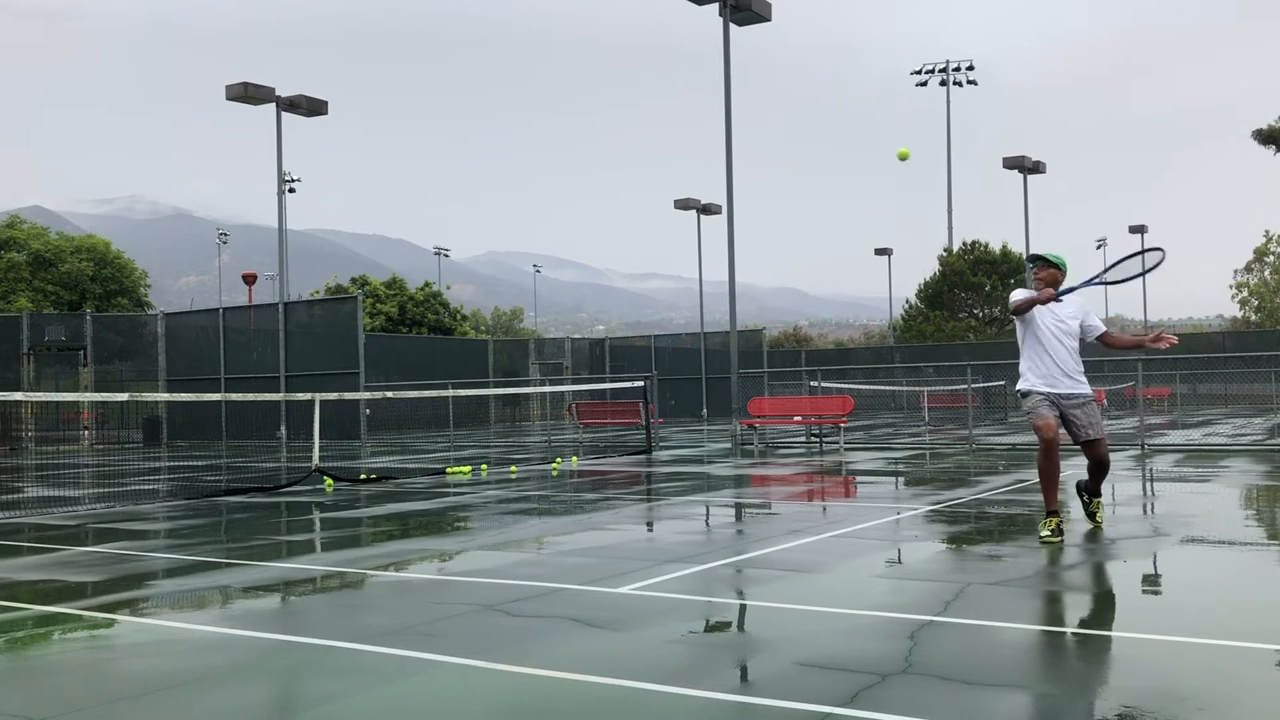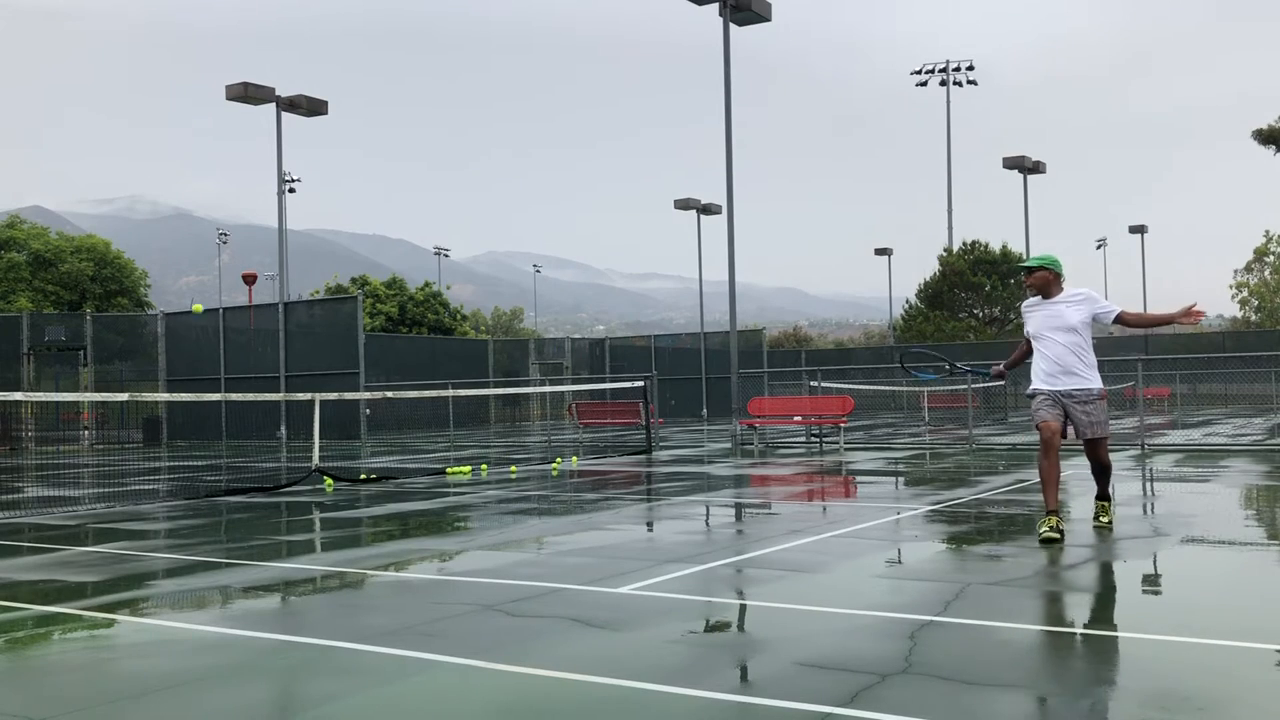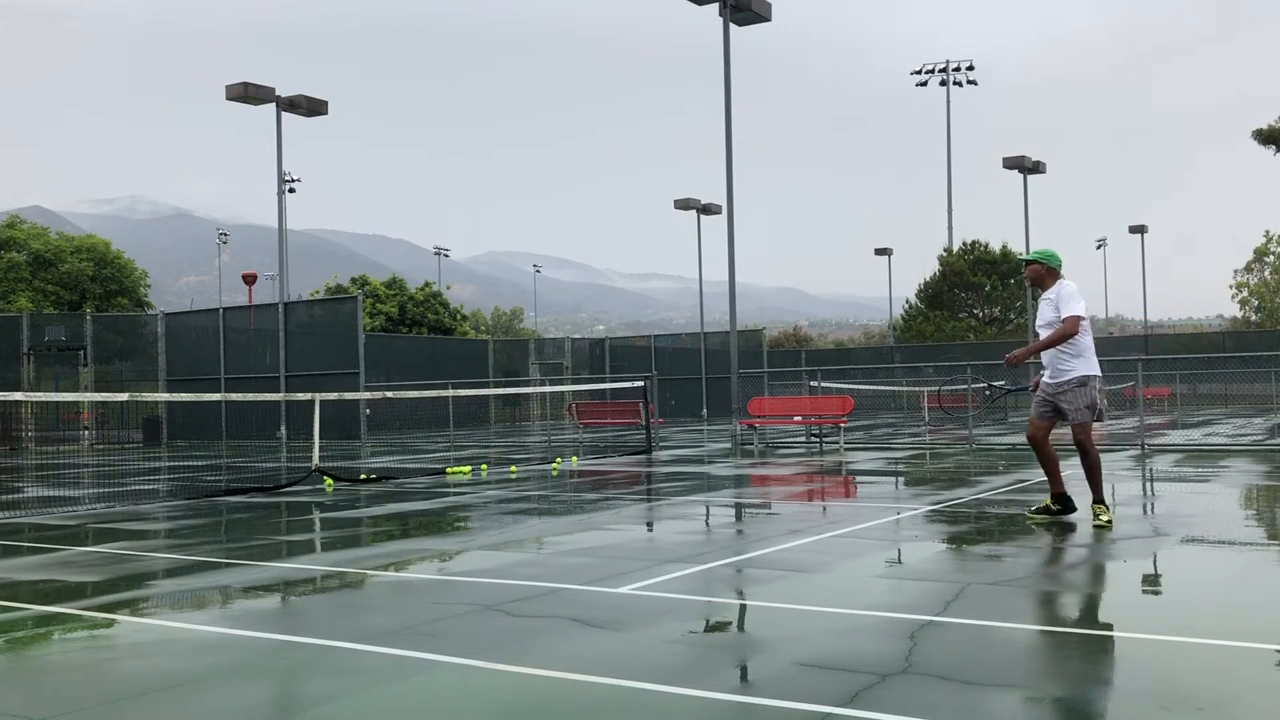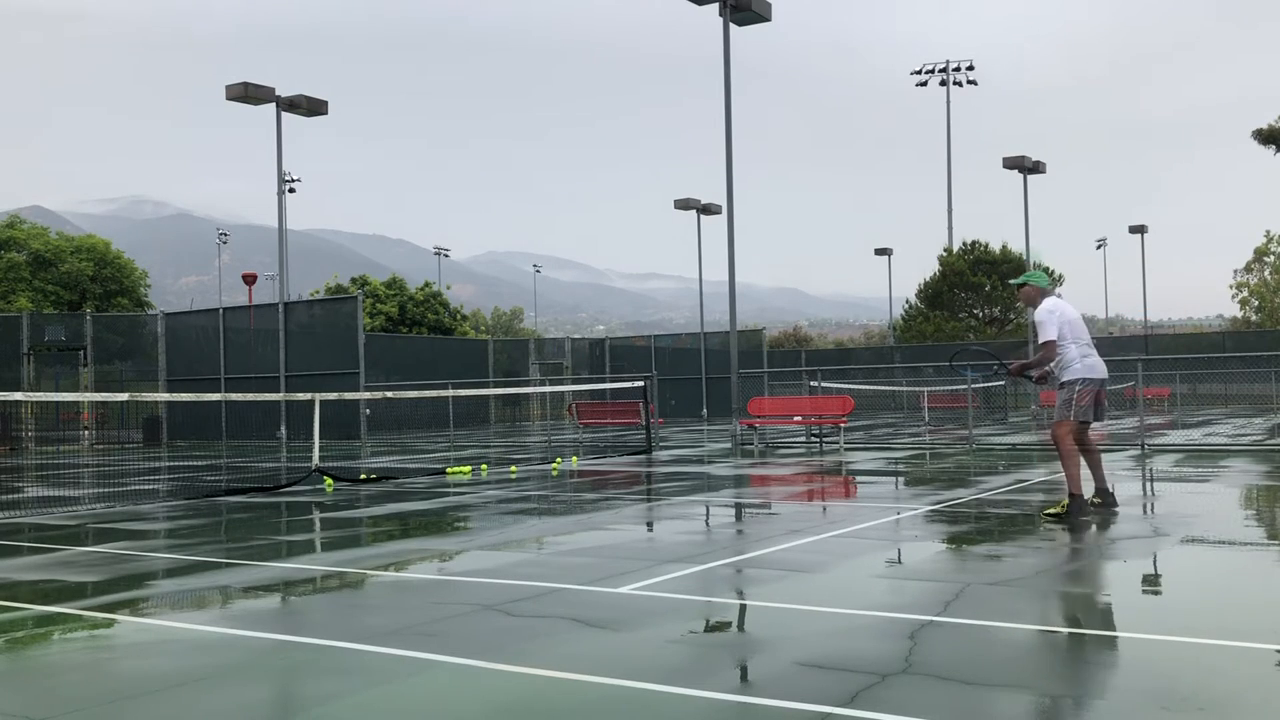
dt=0.4s
person 1, frame 1
left shoulder: (1075, 305)
right shoulder: (1022, 296)
left elbow: (1109, 339)
right elbow: (1016, 309)
left wrist: (1145, 341)
right wrist: (1037, 297)
left hip: (1077, 392)
right hip: (1038, 389)
left knee: (1100, 457)
right knee: (1049, 437)
left ankle: (1090, 491)
right ankle: (1052, 516)
person 1, frame 2
left shoulder: (1084, 298)
right shoulder: (1028, 308)
left elbow: (1127, 318)
left wrist: (1174, 317)
right wrist: (1005, 367)
left hip: (1085, 389)
right hip: (1045, 390)
left knee: (1098, 453)
right knee: (1048, 439)
left ankle: (1103, 499)
right ankle: (1052, 517)
person 1, frame 3
left shoulder: (1066, 290)
right shoulder: (1045, 298)
left elbow: (1070, 329)
left wrist: (1028, 351)
right wrist: (1043, 375)
left hip: (1079, 377)
right hip: (1051, 380)
left knee: (1082, 439)
right knee: (1035, 435)
left ankle: (1099, 503)
right ankle: (1059, 499)
person 1, frame 4
left shoulder: (1044, 309)
right shoulder: (1057, 305)
left elbow: (1048, 352)
left wrist: (1023, 367)
right wrist: (1048, 370)
left hip: (1079, 375)
right hip: (1092, 372)
left knee: (1061, 434)
right knee: (1078, 435)
left ankle: (1076, 501)
right ankle: (1103, 494)
